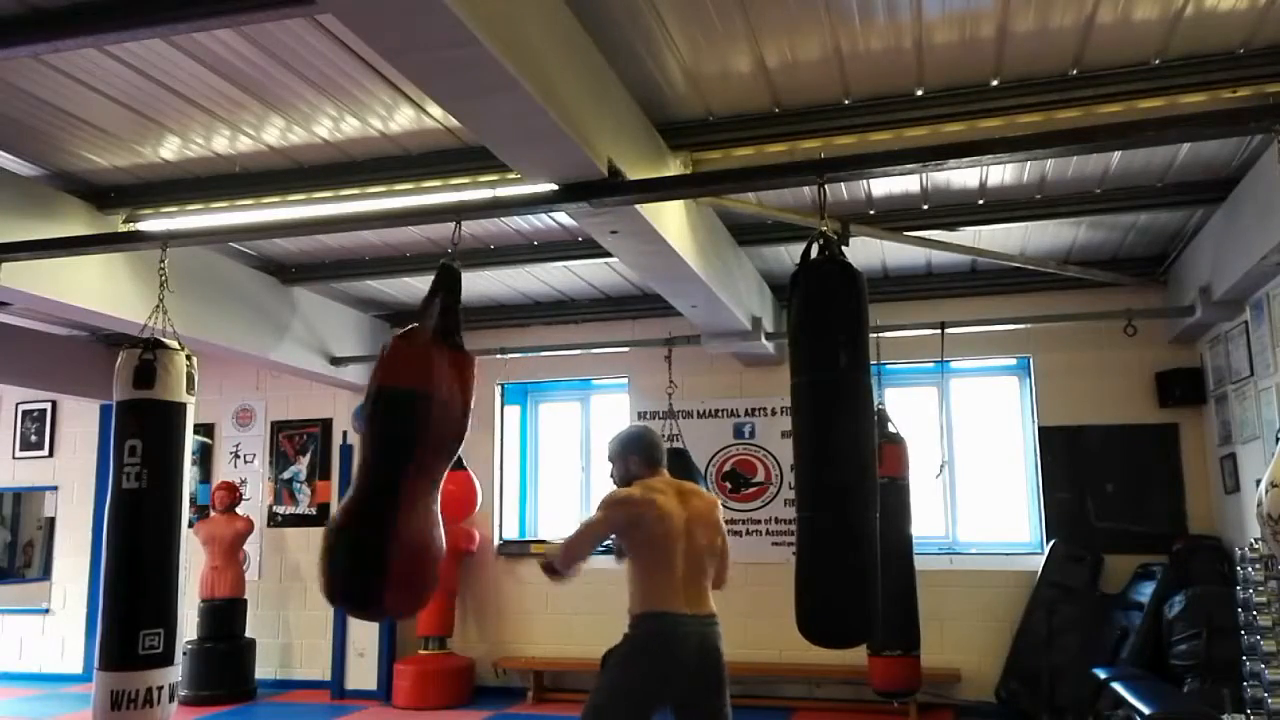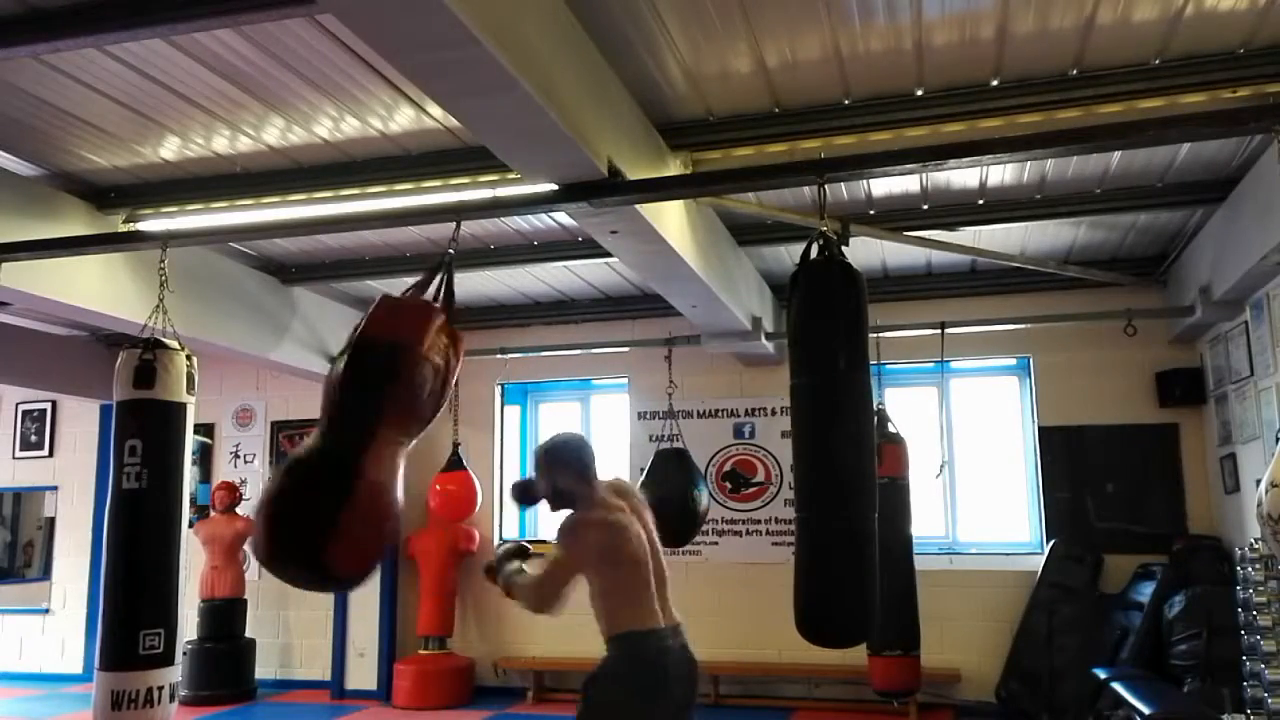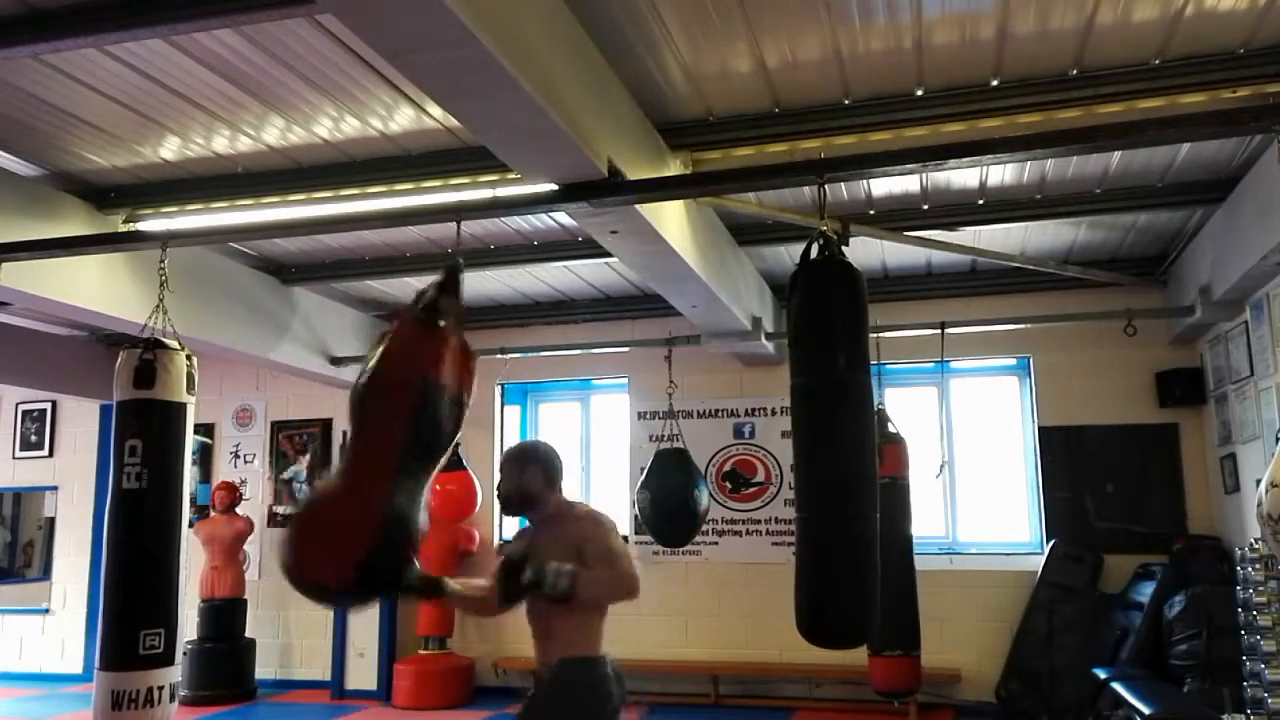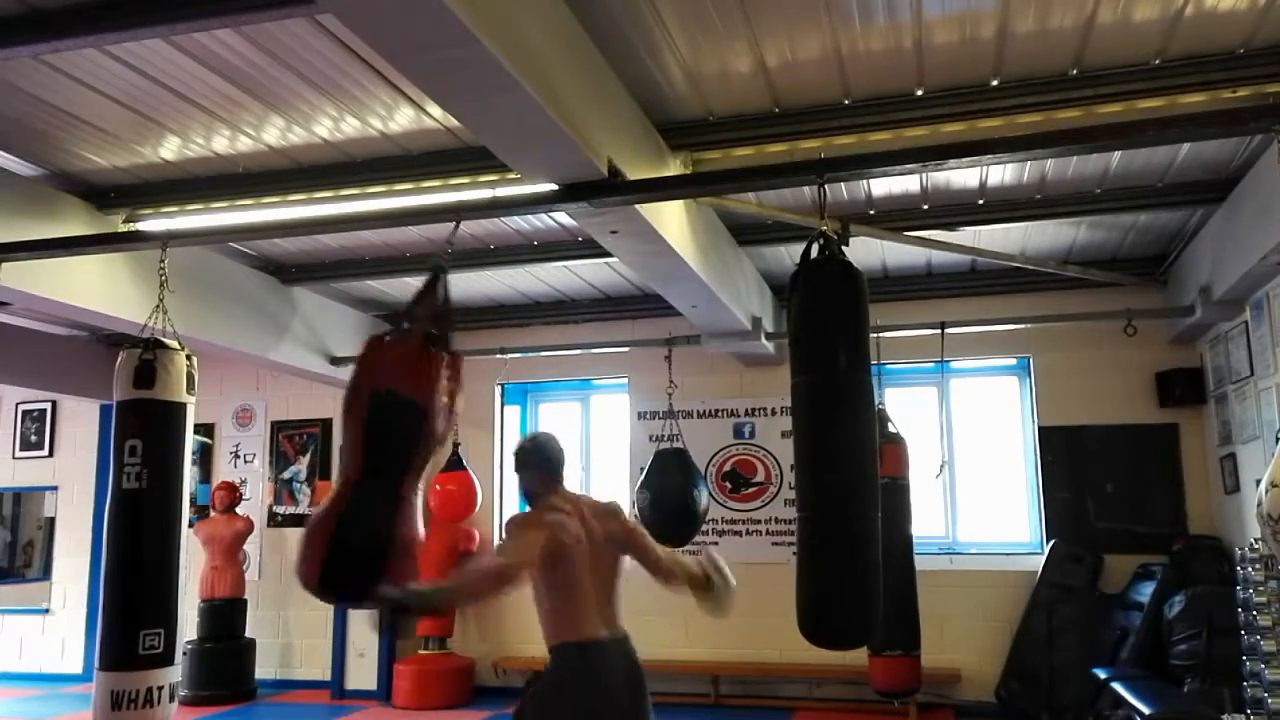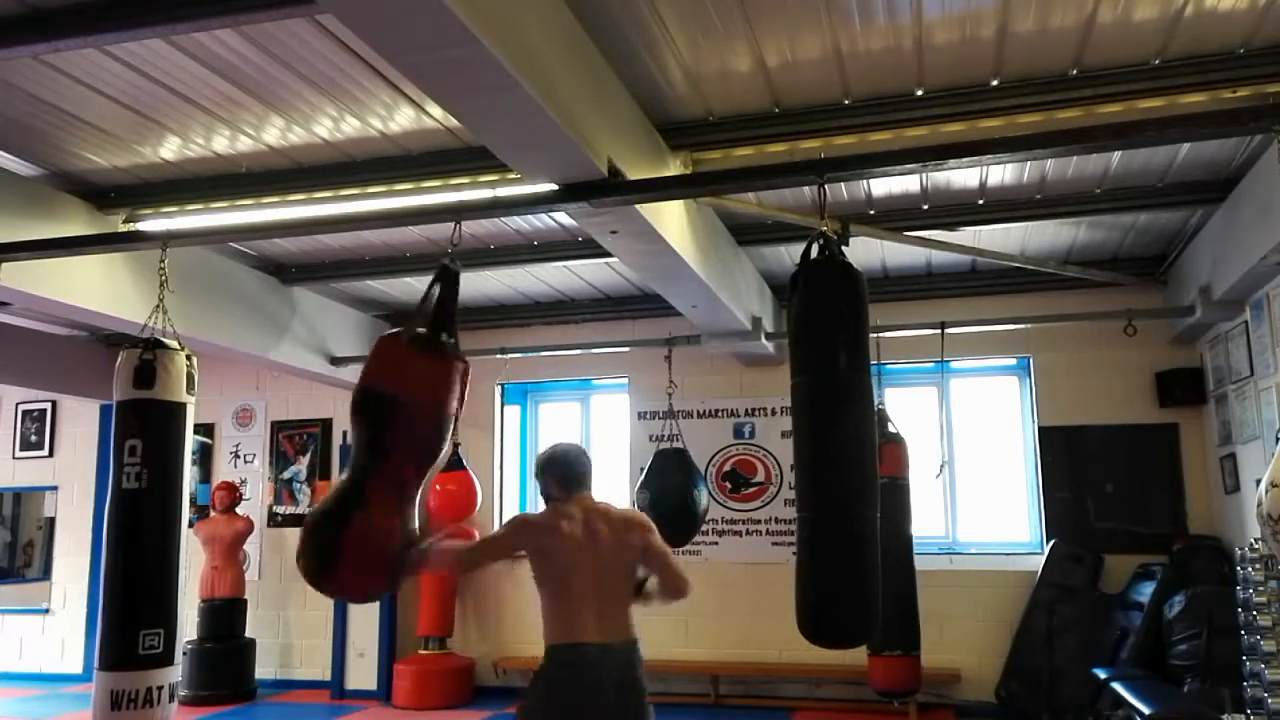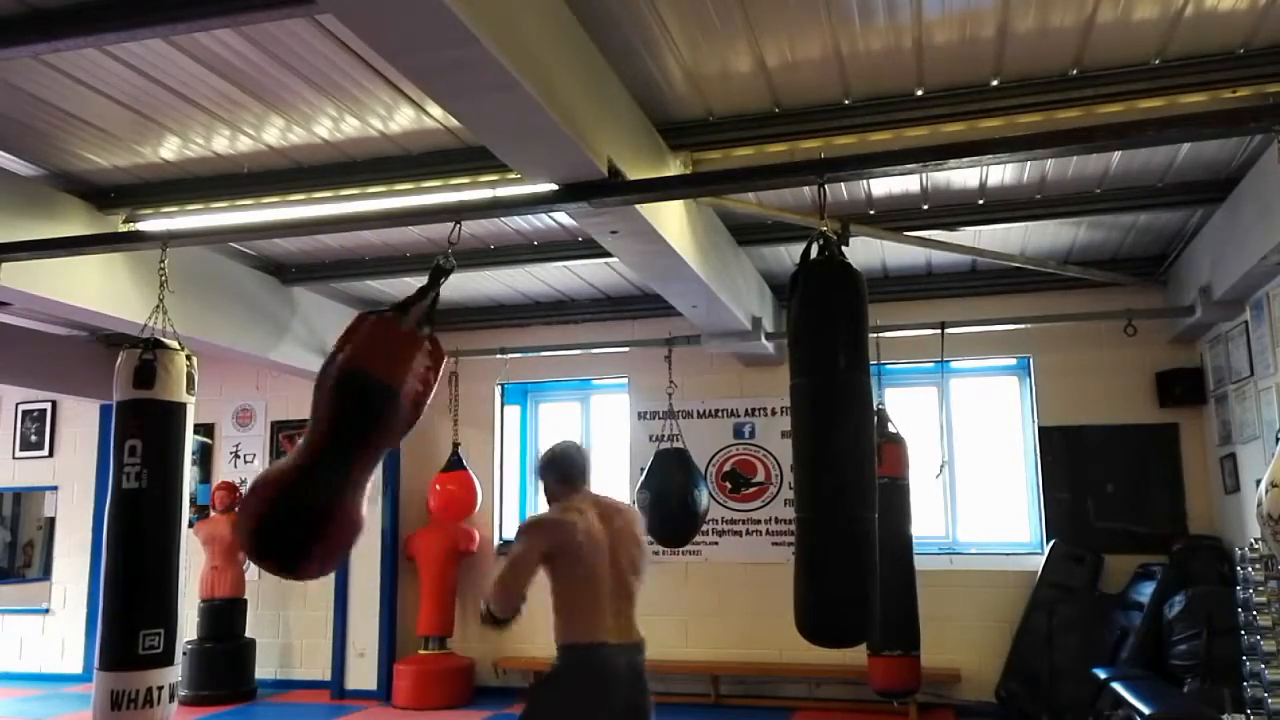
dt=0.5s
person 1, frame 1
left shoulder: (625, 500)
right shoulder: (707, 503)
left elbow: (570, 553)
left wrist: (552, 560)
left hip: (656, 636)
right hip: (706, 636)
person 1, frame 2
left shoulder: (586, 523)
right shoulder: (623, 495)
left elbow: (542, 600)
left wrist: (509, 571)
right wrist: (540, 487)
left hip: (638, 659)
right hip: (674, 653)
person 1, frame 3
left shoulder: (584, 522)
right shoulder: (529, 539)
left elbow: (626, 583)
right elbow: (495, 600)
left wrist: (554, 580)
left hip: (576, 684)
right hip: (593, 681)
person 1, frame 4
left shoulder: (537, 523)
right shoulder: (609, 514)
left elbow: (500, 572)
right elbow: (663, 566)
left wrist: (424, 597)
right wrist: (702, 575)
left hip: (579, 669)
right hip: (619, 661)
person 1, frame 5
left shoulder: (535, 527)
right shoulder: (633, 523)
left elbow: (462, 559)
right elbow: (678, 587)
left wrist: (425, 552)
left hip: (572, 668)
right hip: (625, 663)
person 1, frame 6
left shoulder: (550, 526)
right shoulder: (629, 516)
left elbow: (505, 595)
left wrist: (496, 610)
left hip: (583, 667)
right hip: (632, 663)
